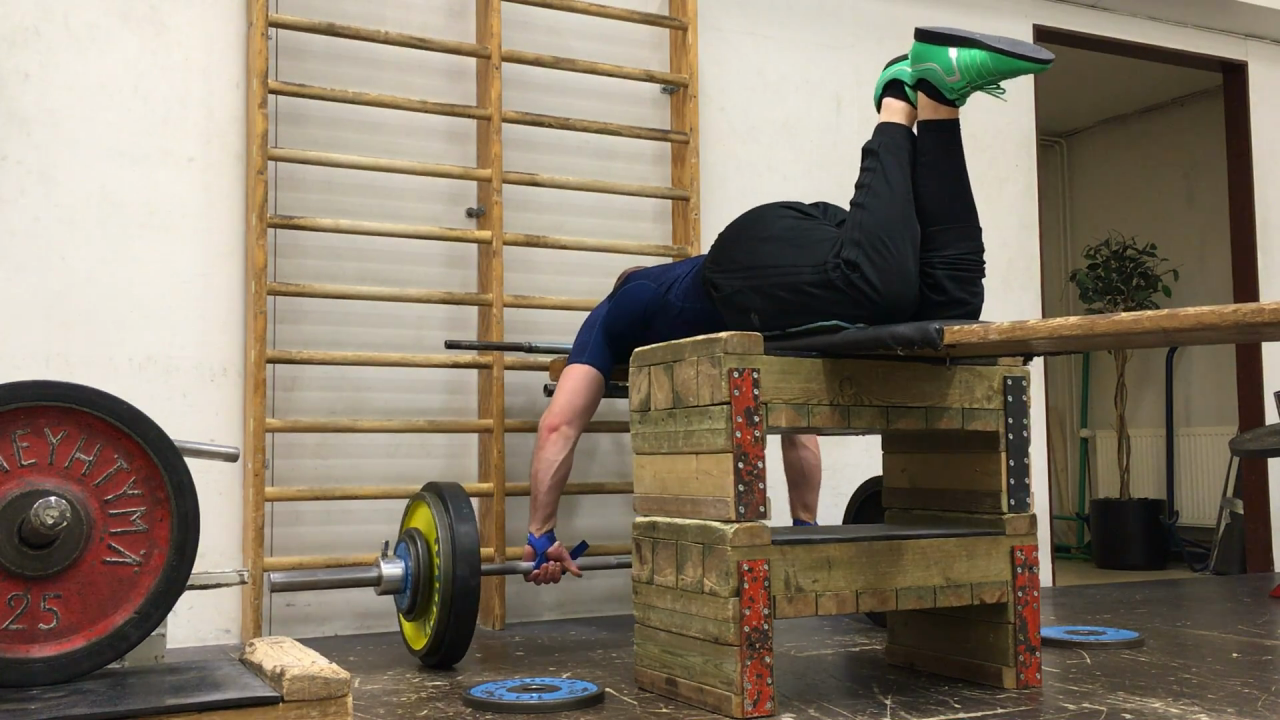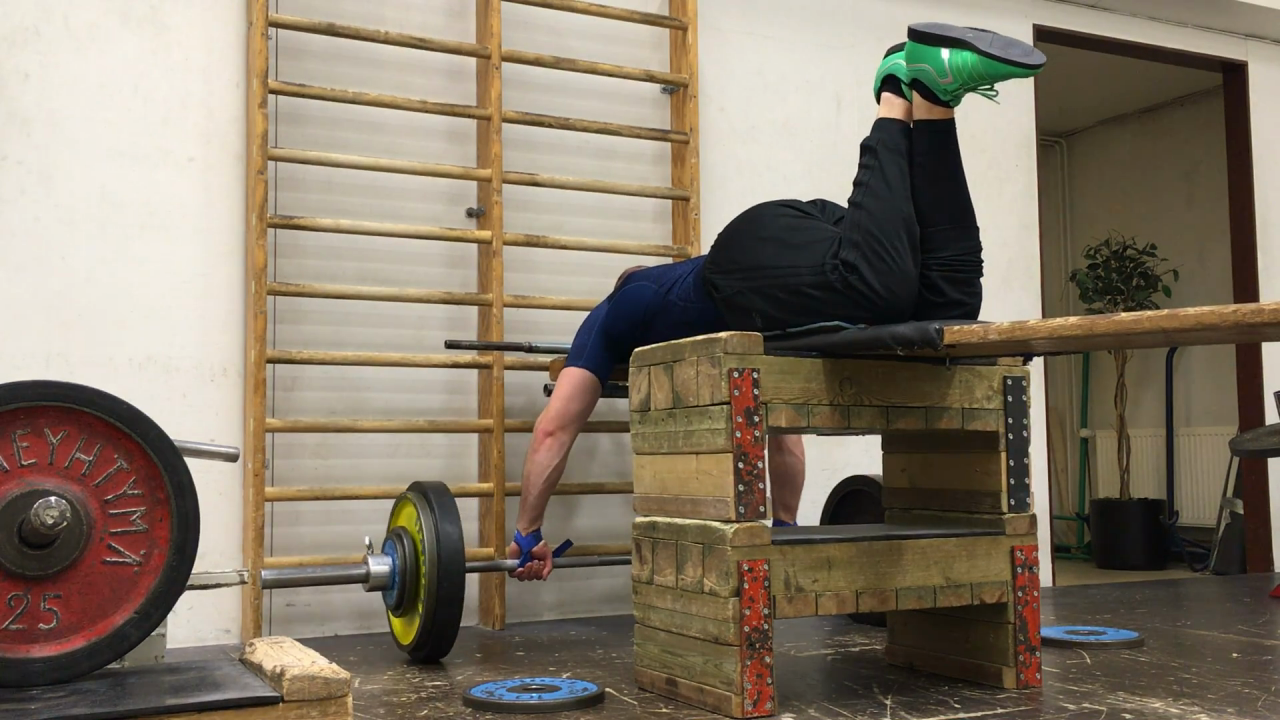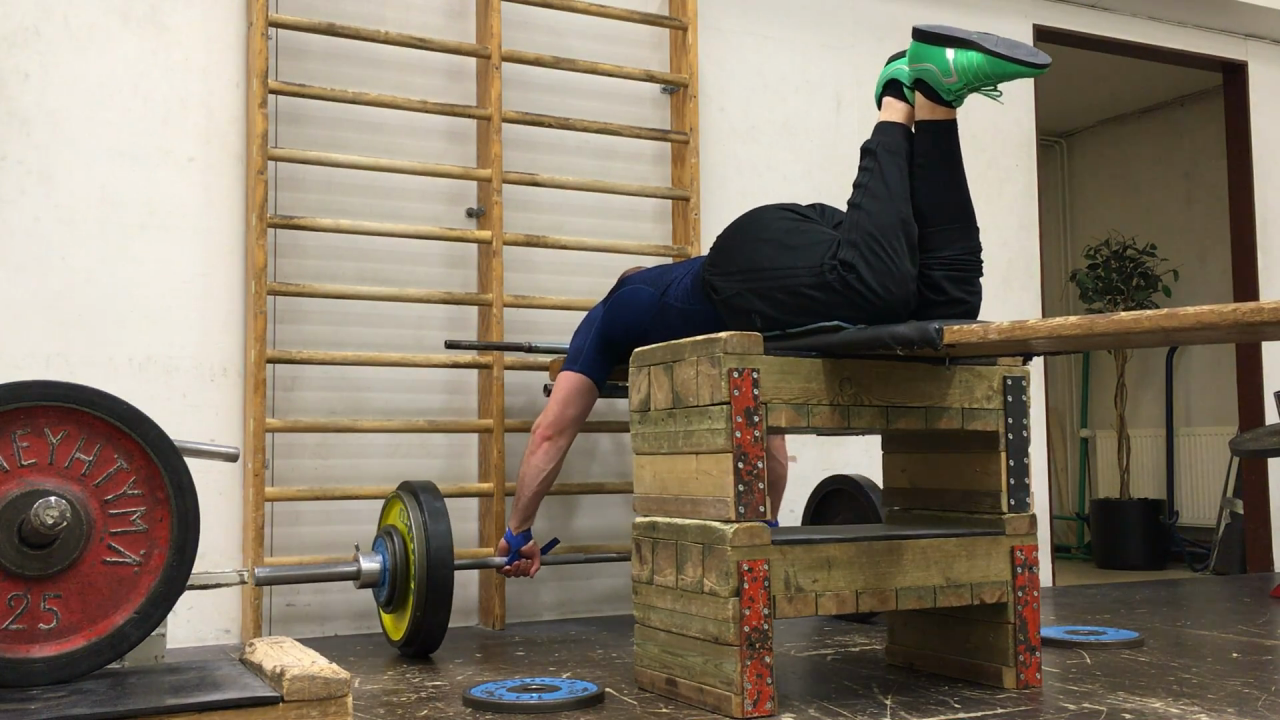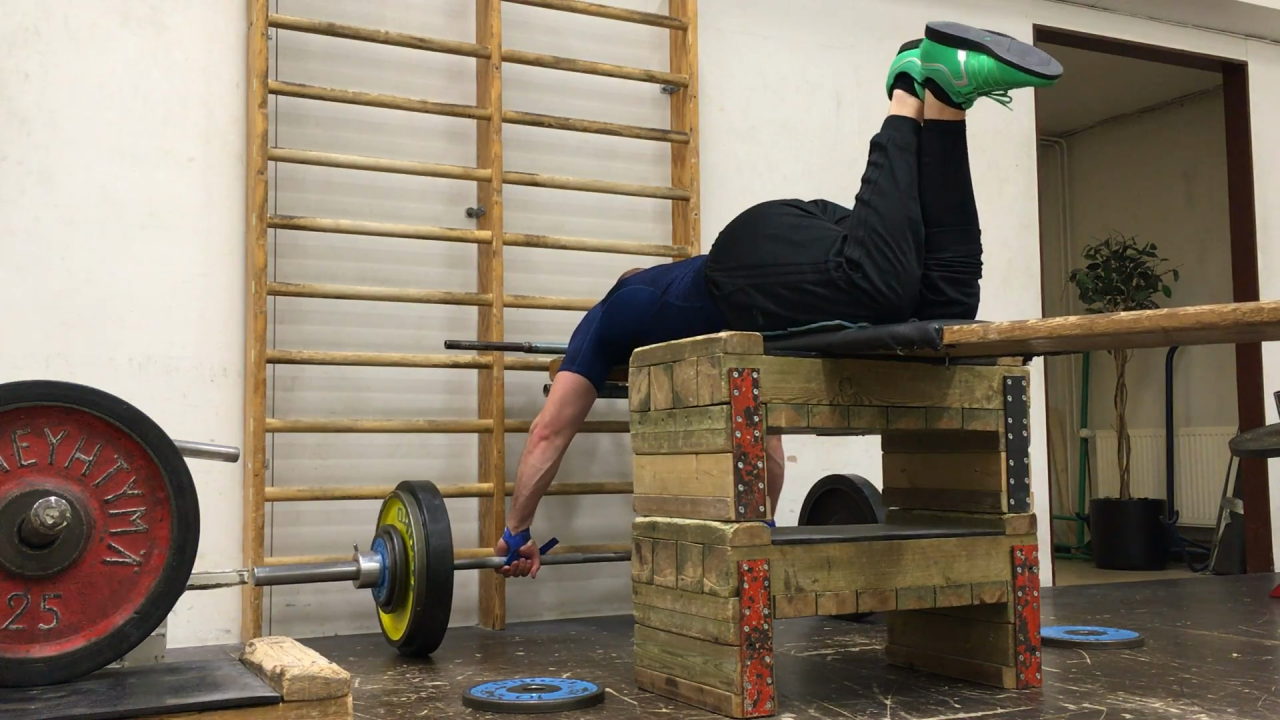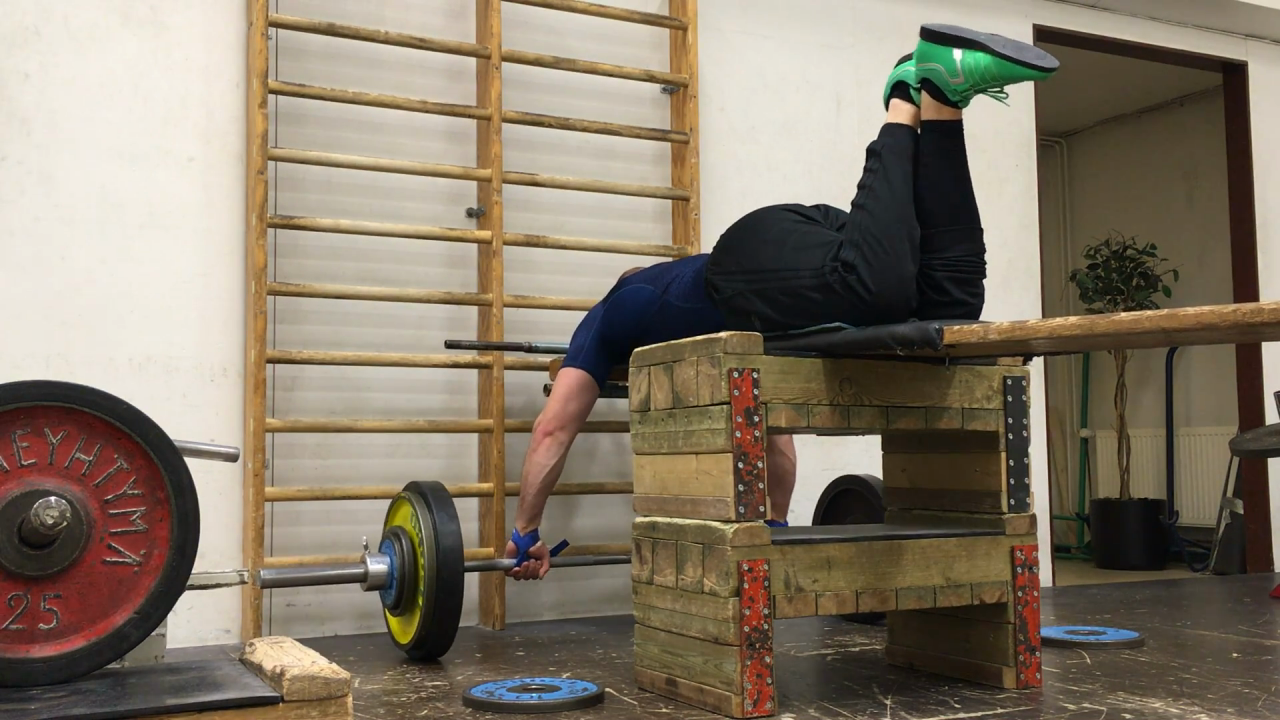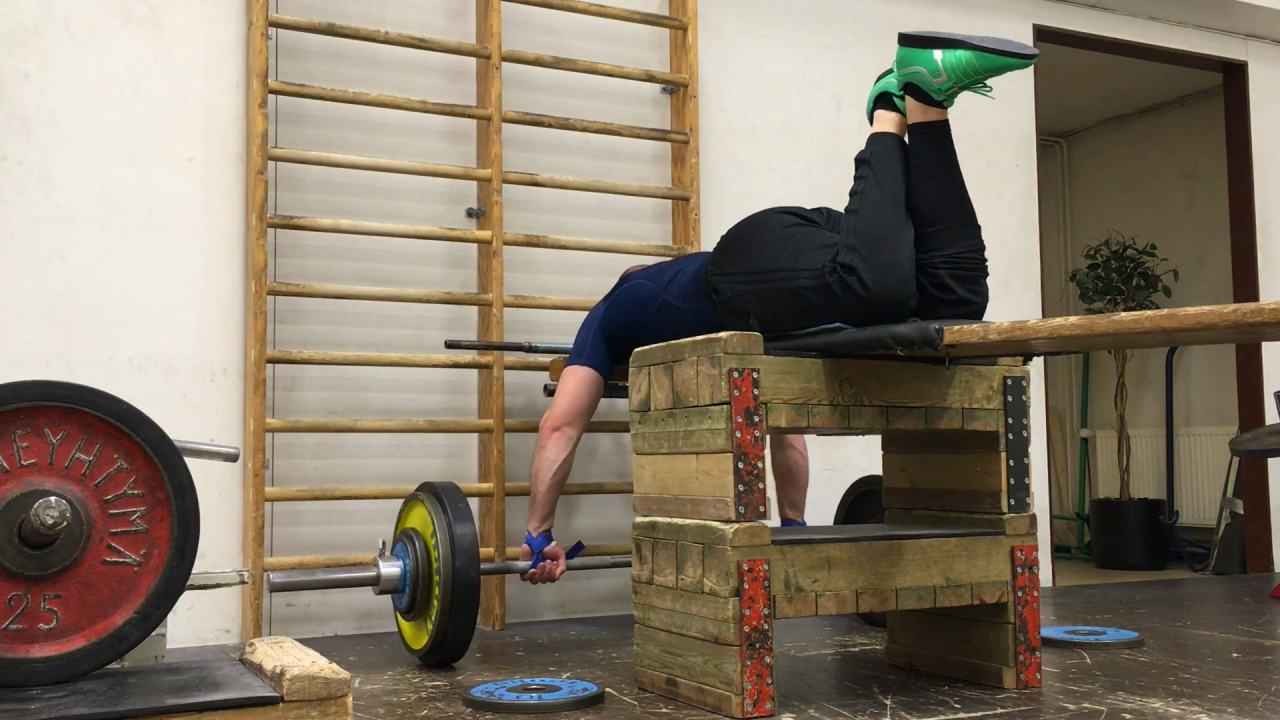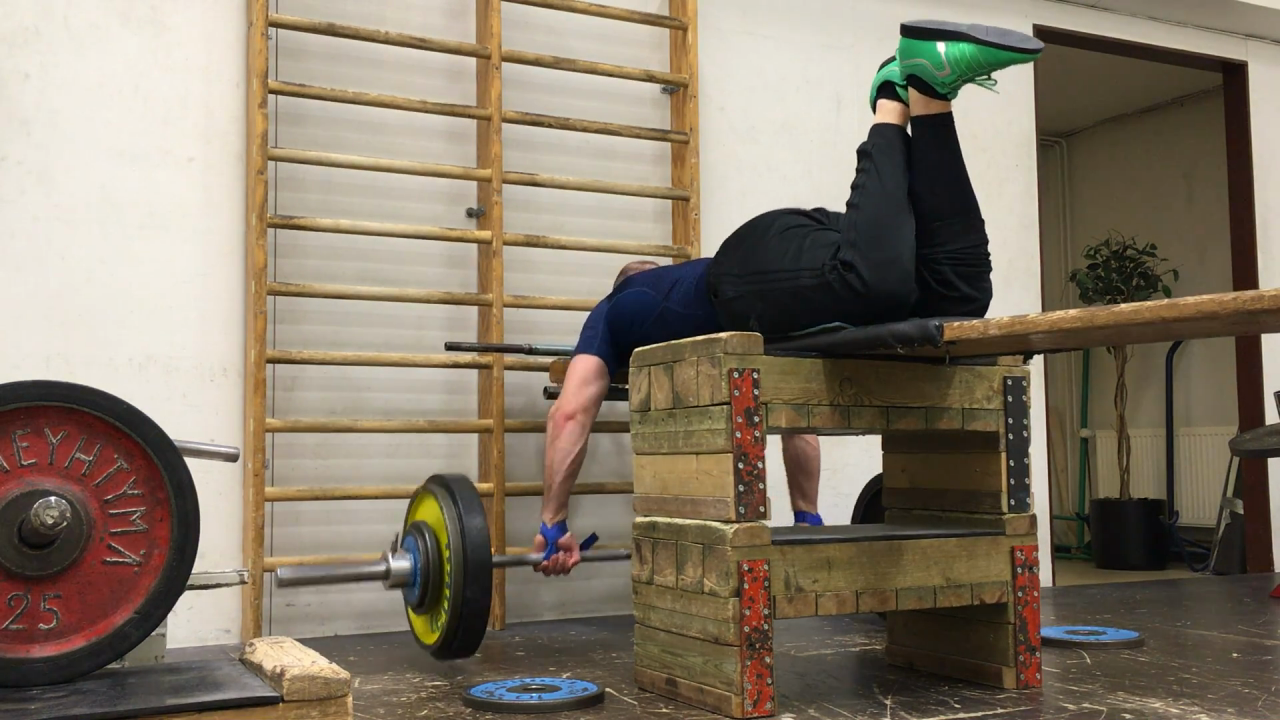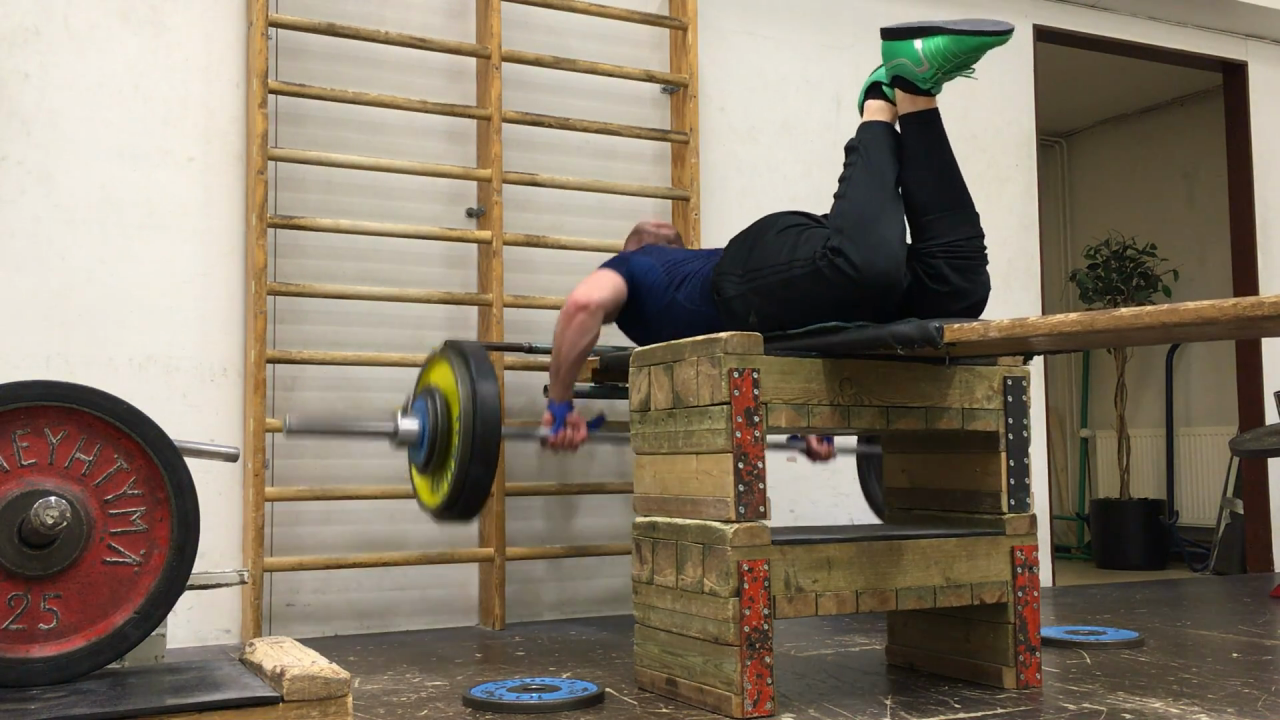
dt=0.3s
person 1, frame 1
left shoulder: (614, 316)
right shoulder: (704, 327)
left elbow: (558, 426)
right elbow: (797, 426)
left wrist: (541, 535)
right wrist: (805, 525)
left hip: (758, 260)
left knee: (882, 285)
right knee: (952, 302)
left ankle: (898, 107)
right ankle: (934, 93)
person 1, frame 2
left shoulder: (613, 317)
left elbow: (555, 427)
right elbow: (784, 431)
left wrist: (528, 535)
right wrist: (786, 527)
left hip: (758, 262)
left knee: (879, 286)
right knee: (950, 305)
left ankle: (897, 100)
right ankle: (926, 89)
person 1, frame 3
left shoulder: (610, 318)
right shoulder: (685, 299)
left elbow: (552, 432)
right elbow: (767, 432)
left wrist: (518, 534)
right wrist: (769, 526)
left hip: (755, 263)
right hip: (806, 242)
left knee: (880, 286)
right knee: (949, 303)
left ankle: (898, 106)
right ankle: (930, 95)
person 1, frame 4
left shoulder: (608, 321)
left elbow: (550, 431)
right elbow: (765, 430)
left wrist: (518, 533)
left hip: (756, 260)
left knee: (880, 287)
right knee: (947, 303)
left ankle: (909, 98)
right ankle: (939, 94)
person 1, frame 5
left shoulder: (610, 317)
left elbow: (553, 429)
right elbow: (773, 426)
left wrist: (526, 534)
right wrist: (777, 525)
left hip: (756, 265)
right hip: (802, 246)
left knee: (875, 287)
right knee: (951, 305)
left ankle: (905, 106)
right ankle: (936, 93)
person 1, frame 6
left shoulder: (611, 318)
right shoulder: (693, 328)
left elbow: (561, 425)
right elbow: (784, 426)
left wrist: (539, 534)
right wrist: (793, 524)
left hip: (756, 266)
left knee: (877, 285)
right knee: (956, 299)
left ankle: (889, 116)
right ankle: (922, 99)
person 1, frame 7
left shoulder: (614, 313)
left elbow: (570, 414)
left wrist: (553, 525)
right wrist: (807, 515)
left hip: (758, 271)
left knee: (876, 280)
right knee: (959, 294)
left ankle: (892, 103)
right ankle: (923, 91)
person 1, frame 8
left shoulder: (630, 270)
right shoulder: (699, 261)
left elbow: (586, 302)
left wrist: (559, 405)
left hip: (758, 282)
left knee: (867, 262)
right knee: (957, 279)
left ankle: (882, 104)
right ankle: (911, 90)
